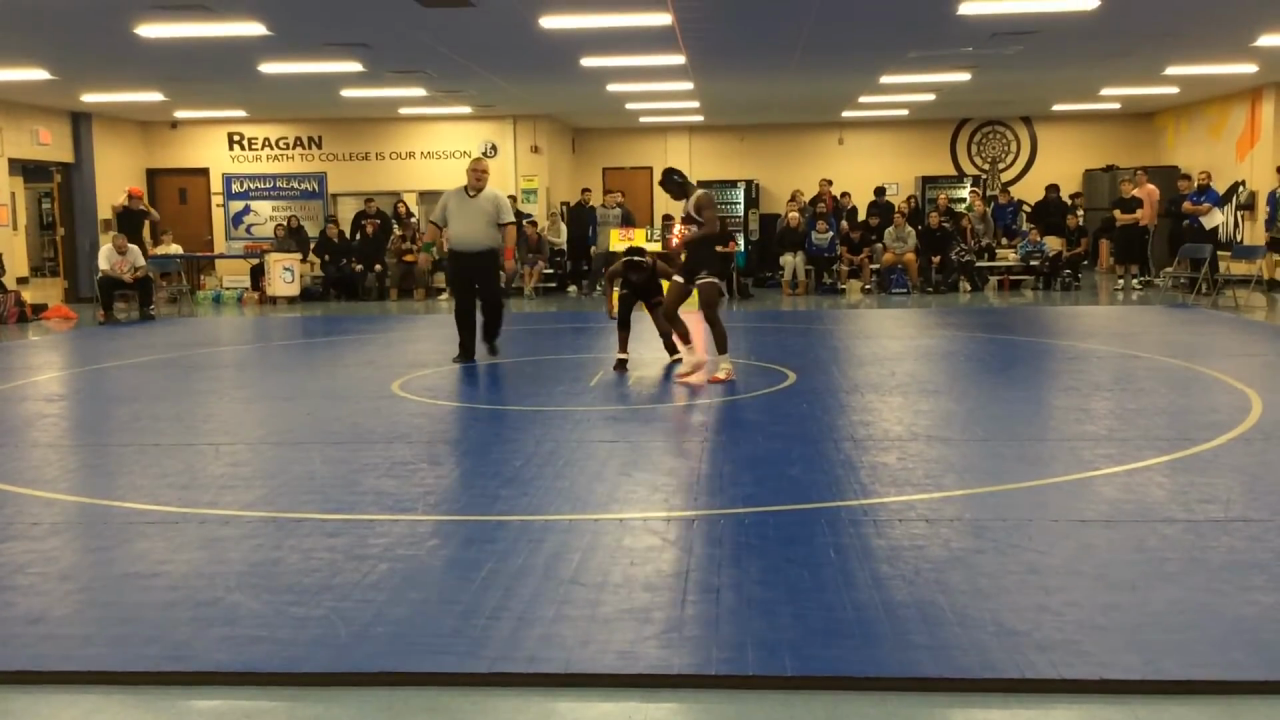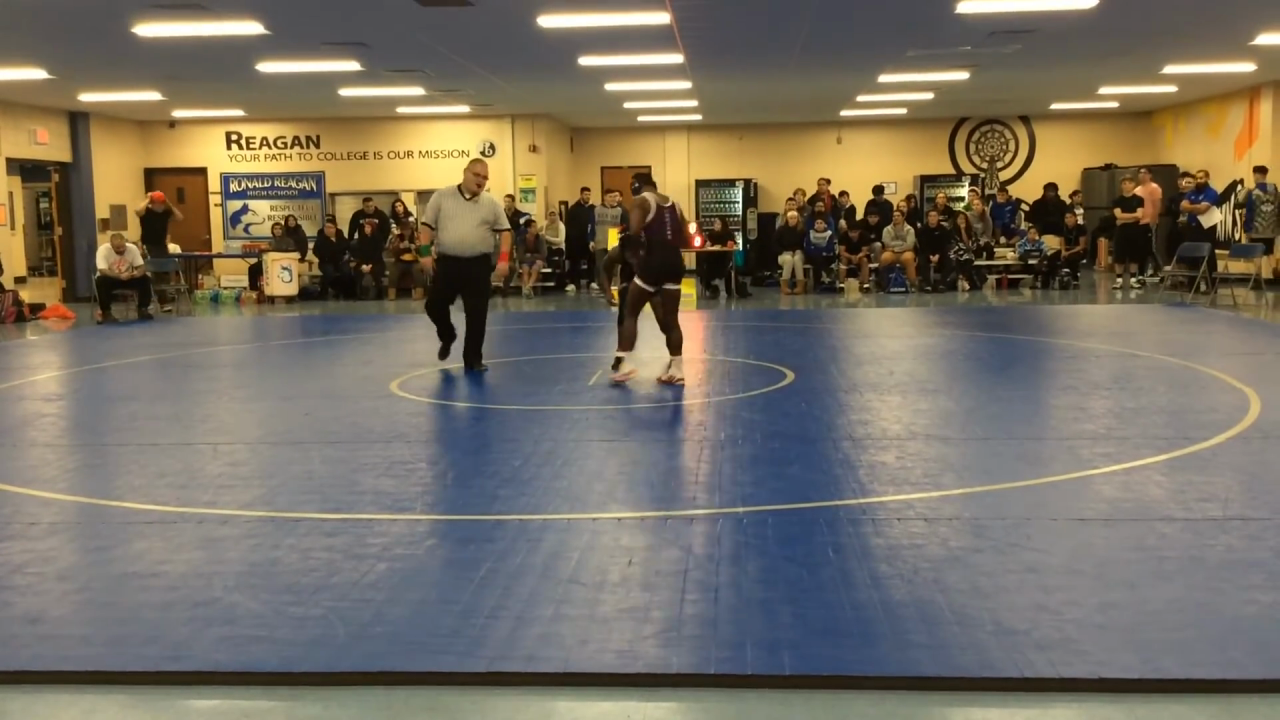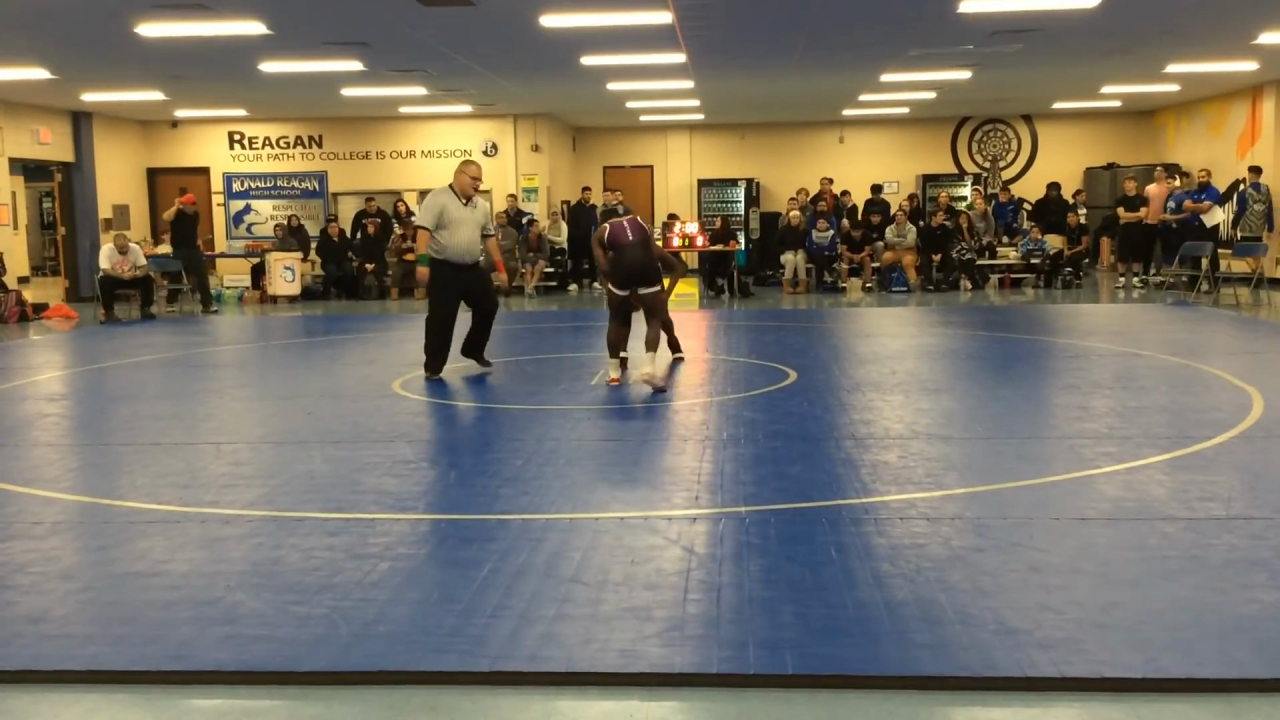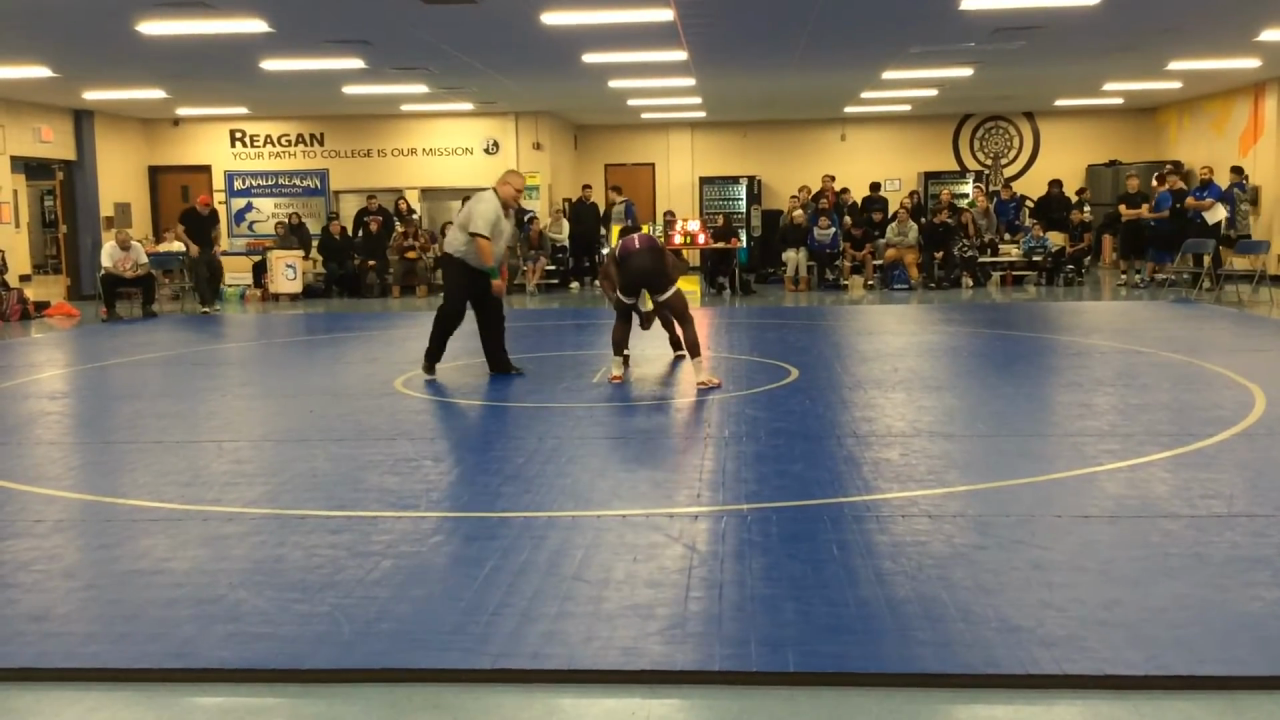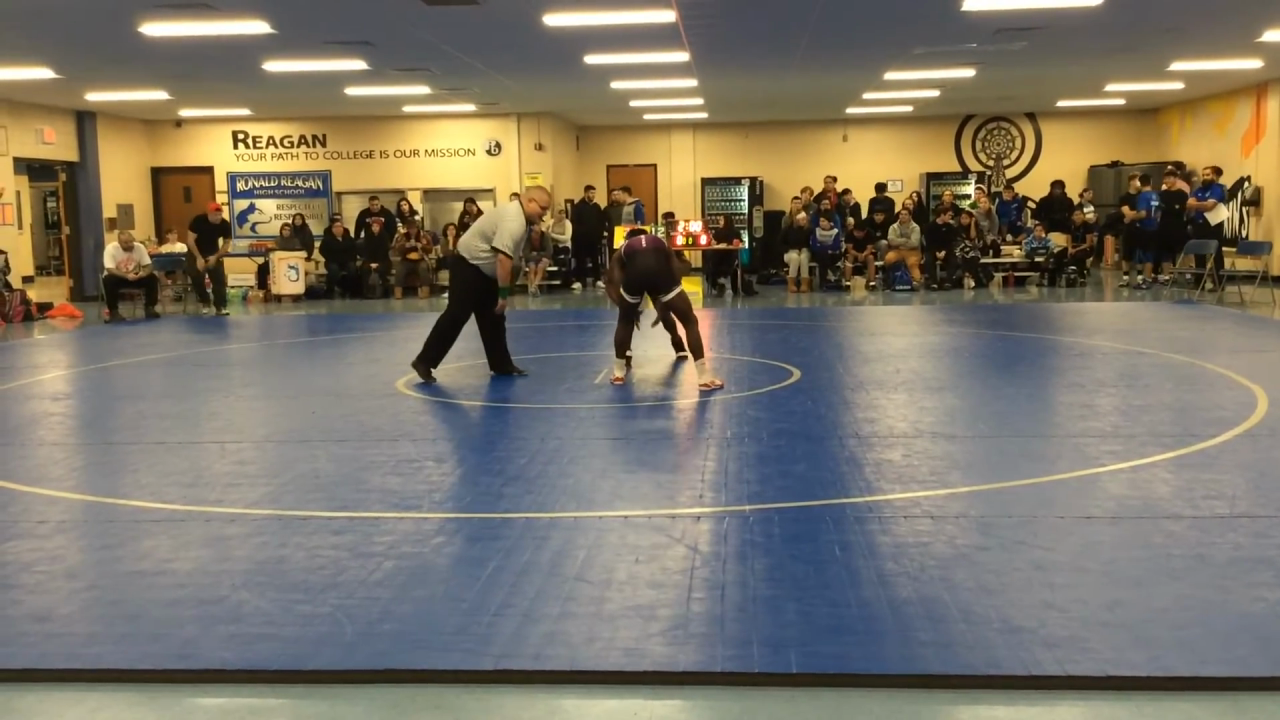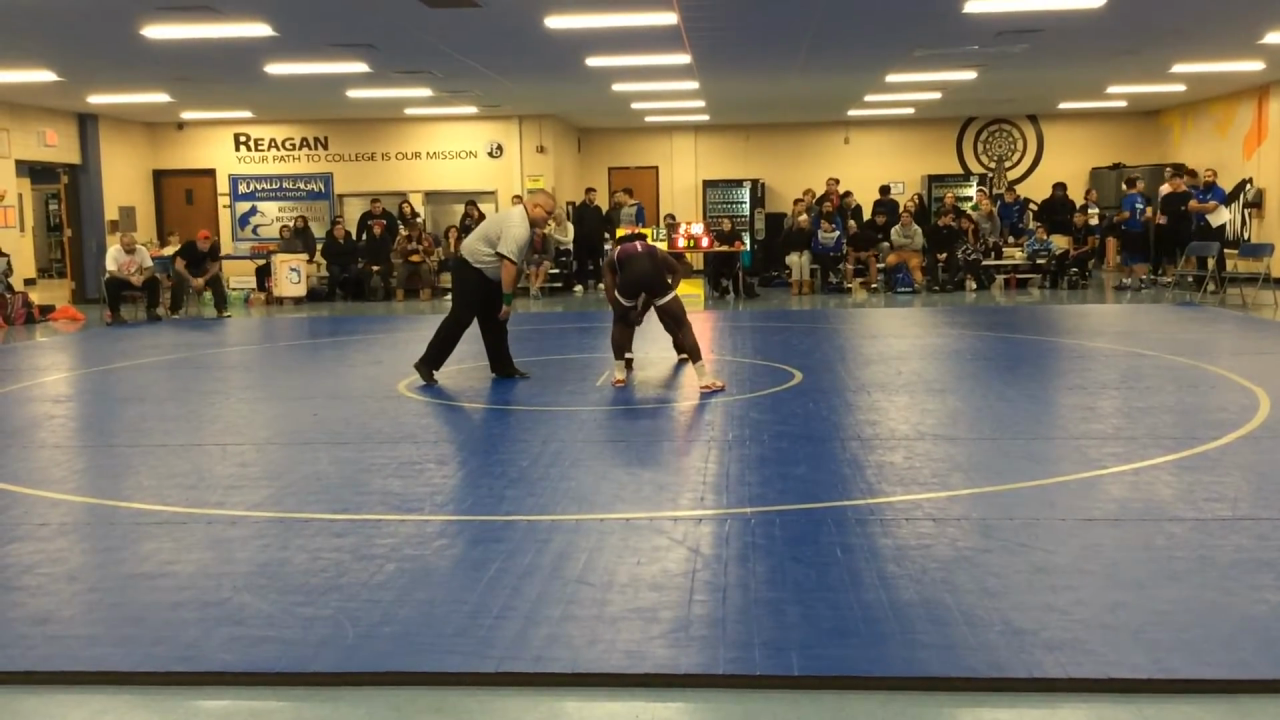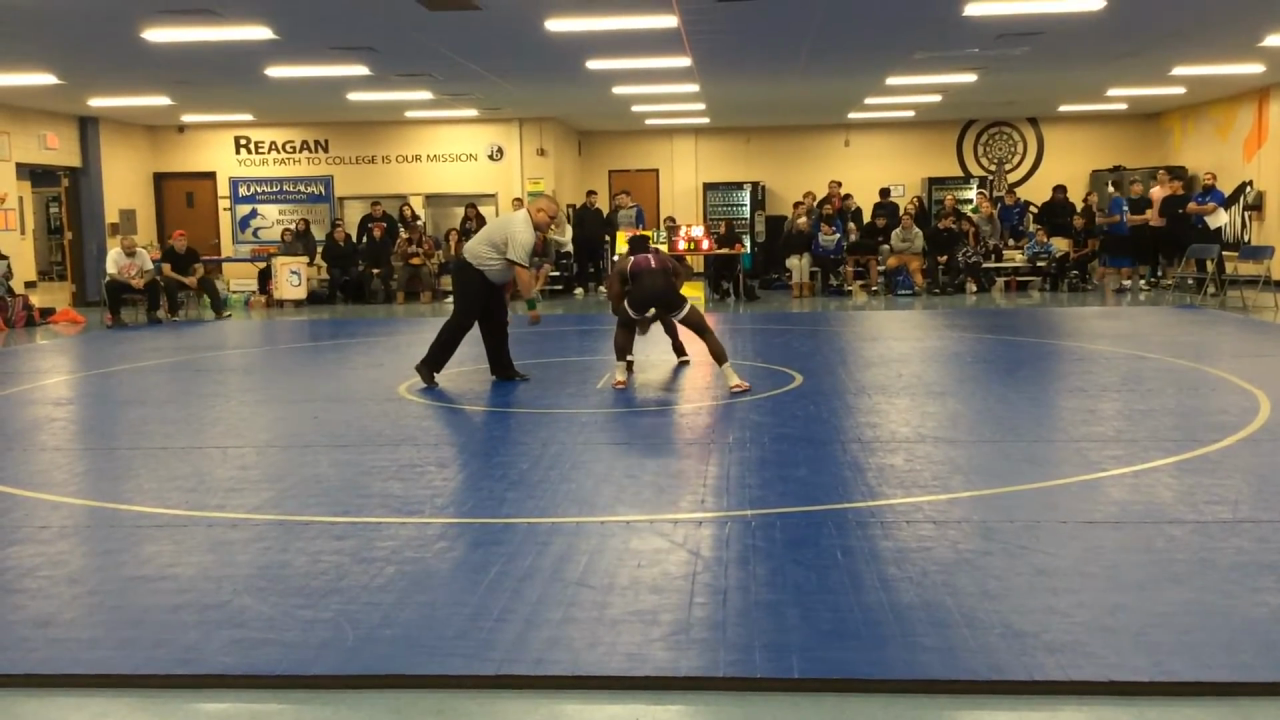
dt=0.5s
person 1, frame 1
left shoulder: (496, 198)
right shoulder: (450, 197)
left elbow: (509, 226)
right elbow: (435, 223)
left hip: (487, 258)
right hip: (458, 258)
left knee: (492, 301)
right knee: (463, 306)
left ankle: (490, 338)
right ankle: (466, 351)
person 1, frame 2
left shoulder: (491, 203)
right shoulder: (442, 197)
left elbow: (505, 231)
right elbow: (428, 225)
left wrist: (503, 258)
right wrist: (426, 252)
left hip: (478, 265)
right hip: (447, 263)
left knee: (476, 313)
right knee: (435, 304)
left ankle: (473, 359)
right ankle: (447, 337)
person 1, frame 3
left shoulder: (481, 206)
right shoulder: (438, 198)
left elbow: (489, 237)
right elbow: (423, 230)
left wrist: (500, 267)
left hip: (472, 269)
right hip: (443, 269)
left knee: (488, 306)
right knee: (440, 319)
left ankle: (473, 350)
right ankle: (433, 367)
person 1, frame 4
left shoulder: (507, 210)
right shoulder: (487, 205)
left elbow: (502, 246)
right elbow: (482, 240)
left wrist: (500, 275)
right wrist: (495, 275)
left hip: (481, 271)
right hip: (459, 265)
left knee: (493, 317)
right knee: (451, 313)
left ankle: (500, 364)
right ankle: (430, 360)
person 1, frame 5
left shoulder: (519, 217)
right shoulder: (513, 220)
left elbow: (508, 258)
right elbow: (503, 259)
left wrist: (503, 291)
right wrist: (504, 294)
left hip: (485, 271)
right hip: (468, 267)
left knee: (494, 319)
right knee: (456, 316)
left ankle: (502, 365)
right ankle: (424, 362)
person 1, frame 6
left shoulder: (521, 219)
right shoulder: (518, 226)
left elbow: (510, 262)
right elbow: (508, 264)
right wrist: (508, 301)
left hip: (487, 273)
right hip: (470, 269)
left knee: (495, 320)
right knee: (460, 319)
left ankle: (504, 367)
right ankle: (427, 363)
person 1, frame 7
left shoulder: (523, 222)
right shoulder: (522, 231)
right elbow: (521, 271)
left wrist: (505, 289)
right wrist: (532, 306)
left hip: (488, 275)
right hip: (471, 272)
left knee: (497, 322)
right knee: (461, 321)
left ankle: (504, 370)
right ankle: (428, 365)
person 2, frame 1
left shoulder: (703, 198)
right shoulder: (688, 203)
left elbow: (713, 229)
left wrist: (686, 239)
right wrist: (684, 242)
left hip: (707, 262)
right hip: (690, 261)
left knee: (711, 316)
right knee: (667, 310)
left ankle: (726, 367)
right ankle: (693, 357)
person 2, frame 2
left shoulder: (638, 201)
right shoulder: (672, 203)
left elbow: (636, 231)
right elbow: (685, 239)
left wrist: (639, 248)
left hip: (653, 262)
right hip: (674, 262)
left knee: (630, 314)
right knee: (670, 320)
left ankle: (624, 367)
right ankle: (676, 371)
person 2, frame 3
left shoulder: (601, 231)
right shoulder: (639, 222)
left elbow: (604, 266)
right elbow: (656, 252)
left hip: (622, 264)
right hip: (646, 262)
left knee: (617, 320)
right knee: (654, 320)
left ankle: (614, 373)
right ankle: (649, 367)
person 2, frame 4
left shoulder: (616, 249)
right shoulder: (655, 241)
left elbow: (617, 284)
right elbow: (675, 271)
left wrist: (639, 312)
right wrist: (656, 311)
left hip: (629, 272)
right hip: (655, 269)
left knee: (622, 319)
right knee: (685, 320)
left ankle: (617, 372)
right ankle: (702, 377)
person 2, frame 5
left shoulder: (622, 251)
right shoulder: (661, 244)
left elbow: (613, 287)
right elbow: (675, 274)
left wrist: (633, 312)
right wrist: (663, 309)
left hip: (634, 271)
right hip: (659, 270)
left knee: (625, 321)
right knee: (690, 321)
left ankle: (618, 373)
right ankle: (705, 378)
person 2, frame 6
left shoulder: (613, 256)
right shoulder: (652, 250)
left elbow: (611, 295)
left wrist: (630, 313)
left hip: (629, 276)
right hip: (654, 273)
left knee: (620, 322)
right knee: (683, 325)
left ankle: (619, 375)
right ankle: (705, 380)
person 2, frame 7
left shoulder: (622, 265)
right shoulder: (662, 257)
left elbow: (615, 301)
left wrist: (639, 320)
left hip: (642, 292)
right hip: (667, 291)
left knee: (624, 326)
right knee: (706, 331)
left ankle: (620, 377)
right ankle: (733, 380)
